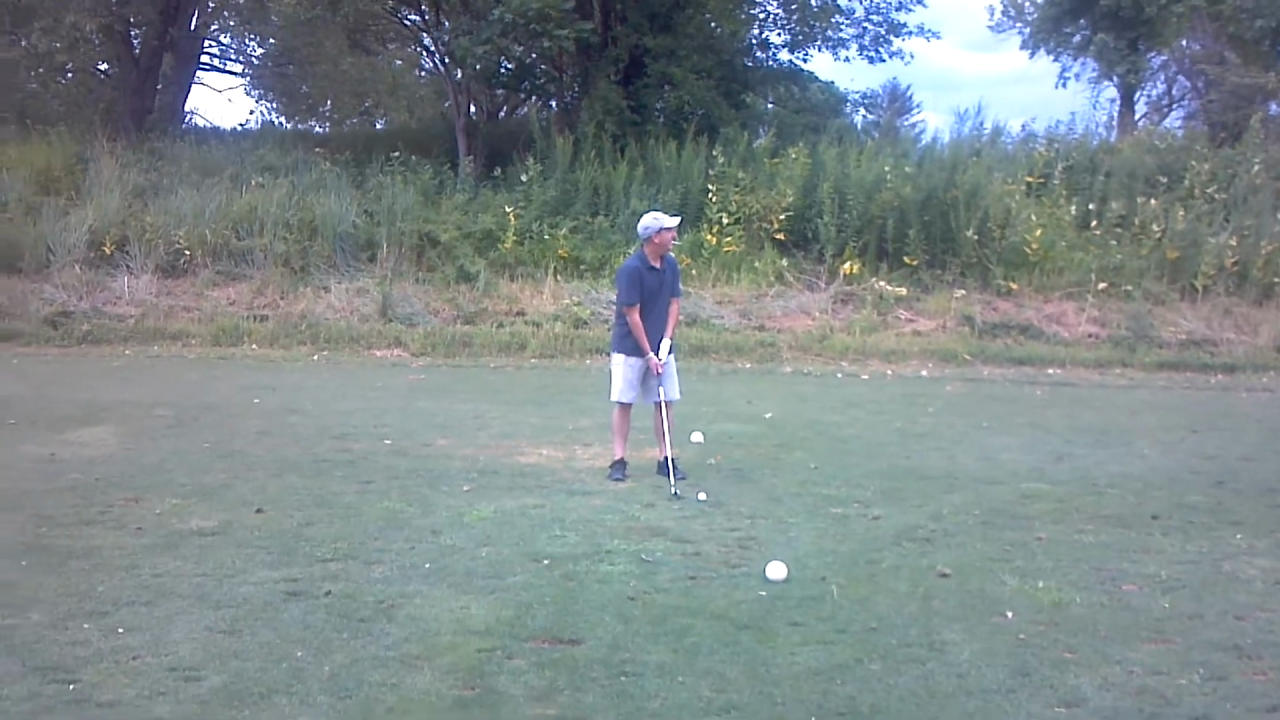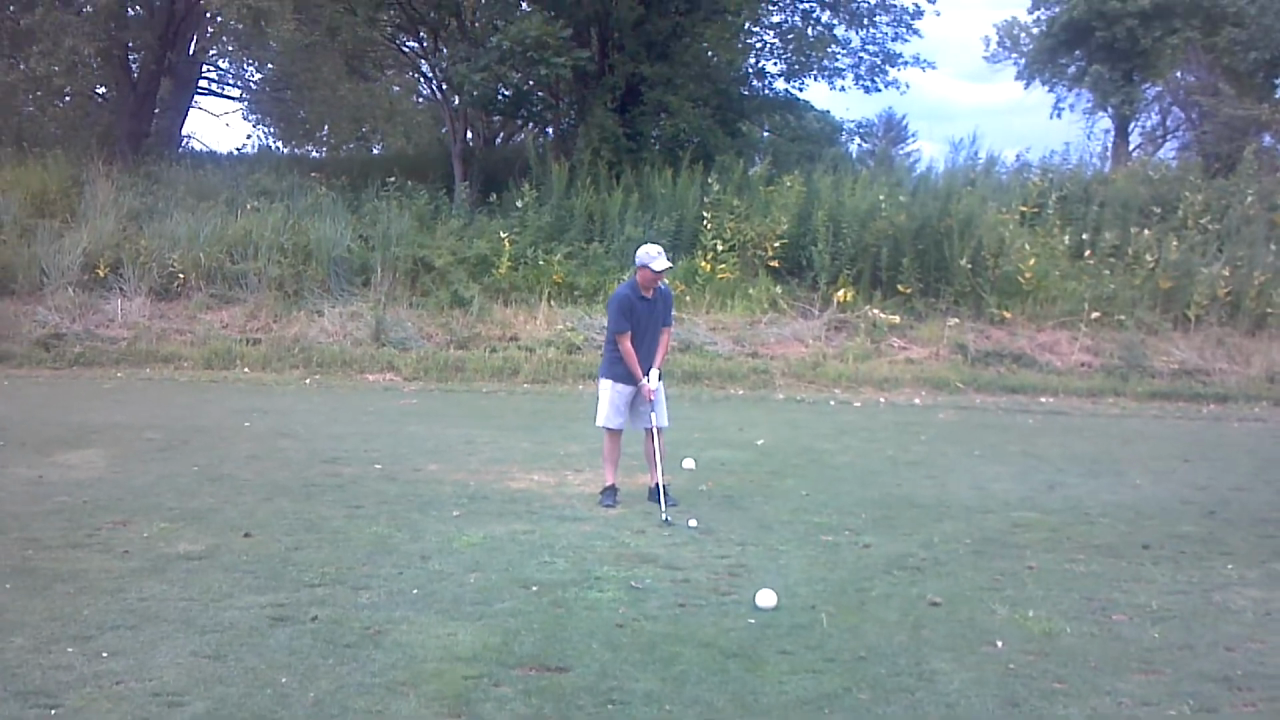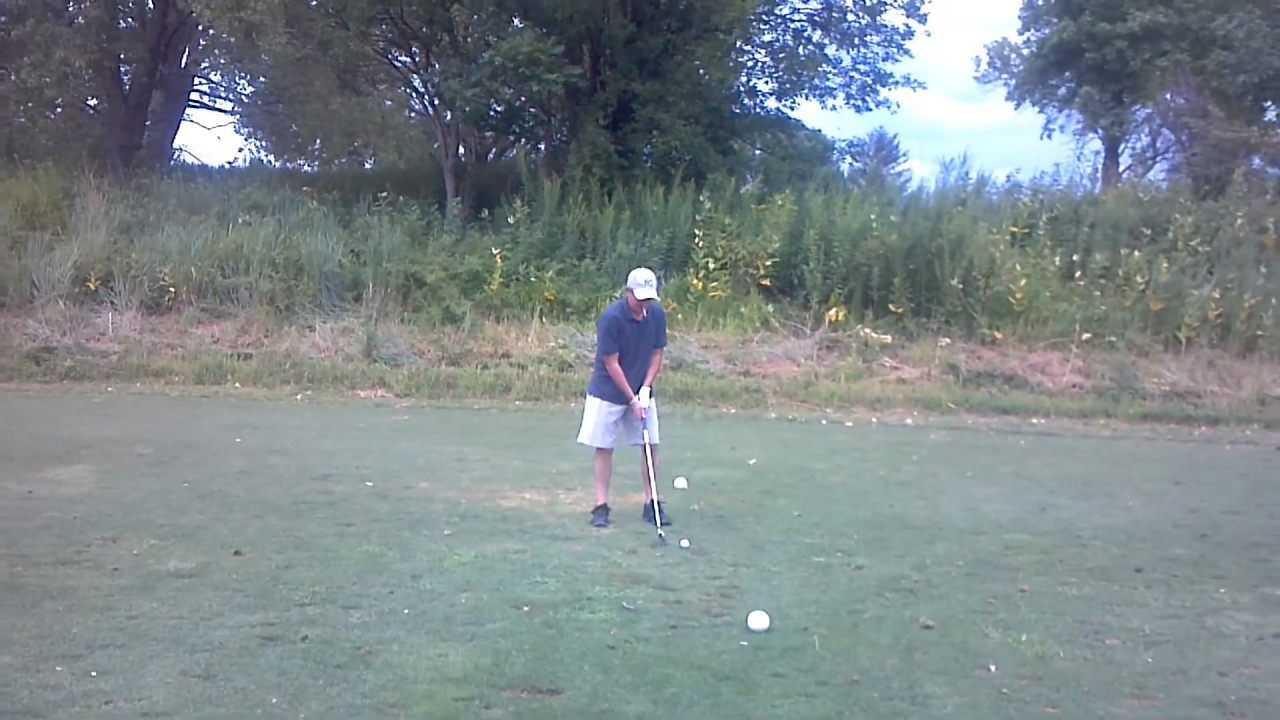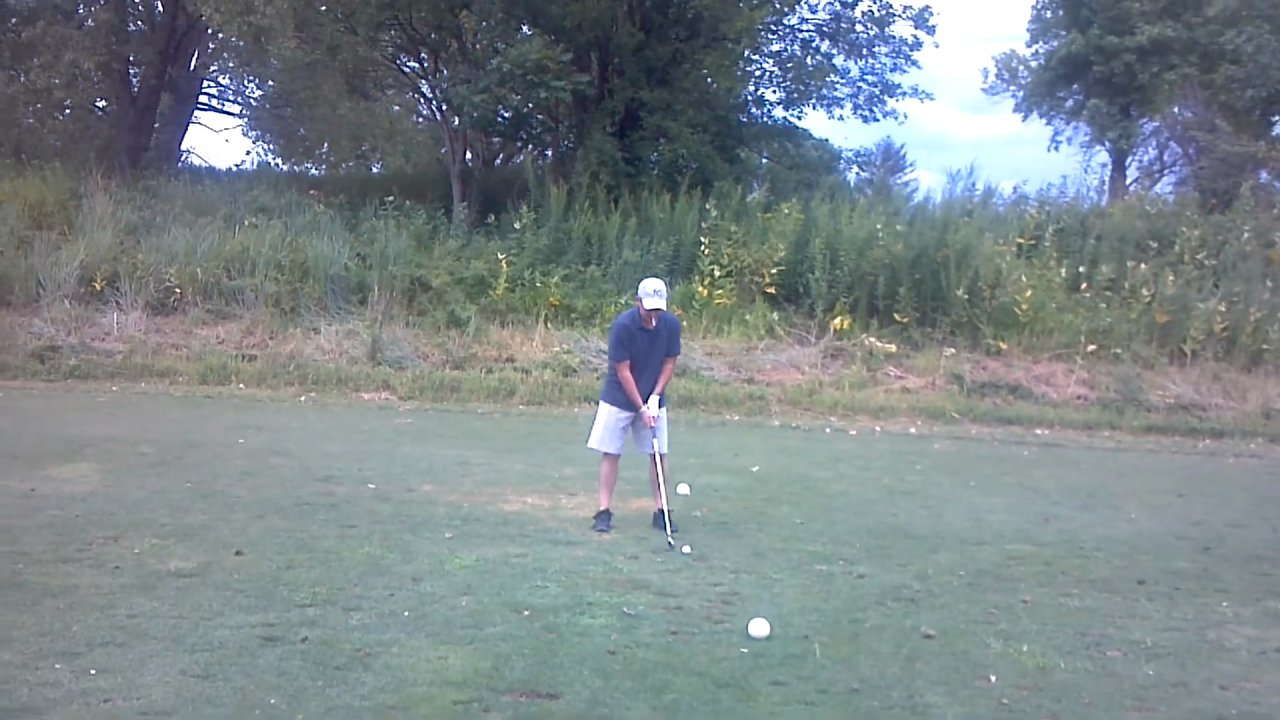
dt=0.2s
person 1, frame 1
left shoulder: (671, 265)
right shoulder: (630, 269)
left elbow: (673, 304)
right elbow: (632, 315)
left wrist: (666, 341)
right wrist: (647, 354)
left hip: (661, 347)
right hip: (630, 349)
left knee: (664, 403)
right knee: (624, 403)
left ankle: (665, 459)
right ankle: (618, 460)
person 1, frame 2
left shoulder: (665, 295)
right shoulder: (622, 297)
left elbow: (664, 334)
right elbow: (623, 343)
left wrist: (655, 370)
right wrist: (640, 380)
left hip: (650, 374)
right hip: (619, 375)
left knee: (656, 428)
right knee: (614, 429)
left ankle: (656, 485)
right ankle: (609, 486)
person 1, frame 3
left shoulder: (658, 315)
right shoulder: (611, 317)
left elbow: (657, 354)
right elbow: (611, 363)
left wrist: (646, 389)
right wrist: (631, 399)
left hip: (641, 392)
right hip: (608, 393)
left knee: (650, 445)
right knee: (604, 448)
left ankle: (651, 503)
right ankle: (601, 506)
person 1, frame 4
left shoulder: (671, 324)
right shoulder: (622, 326)
left elbow: (669, 363)
right elbow: (623, 371)
left wrist: (655, 397)
right wrist: (640, 408)
left hip: (653, 400)
right hip: (619, 400)
left knee: (659, 454)
right knee: (611, 454)
left ankle: (660, 510)
right ankle: (604, 511)
